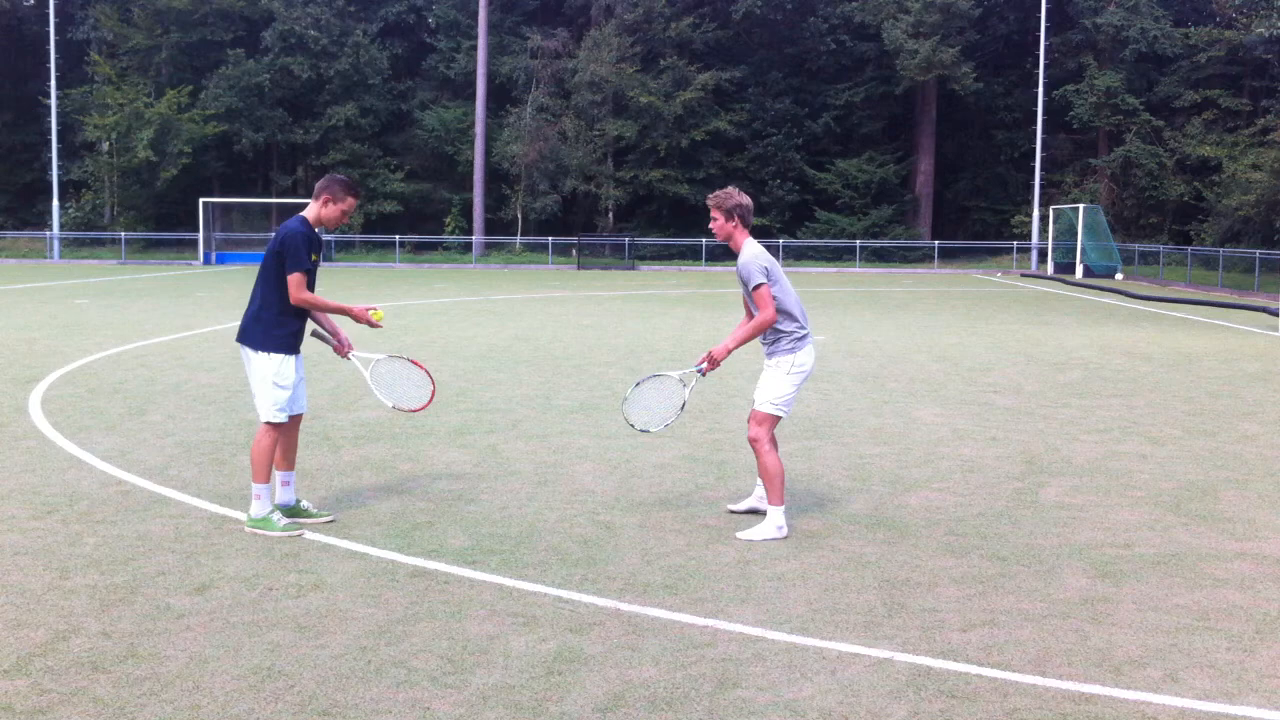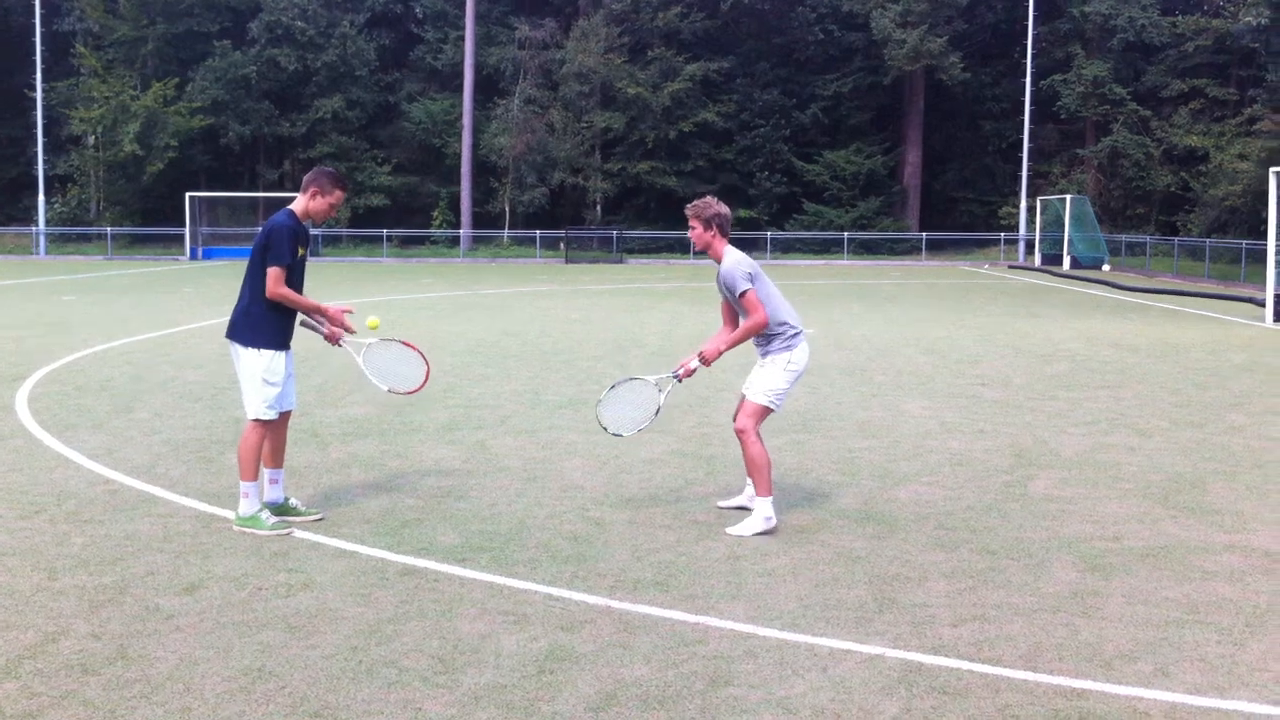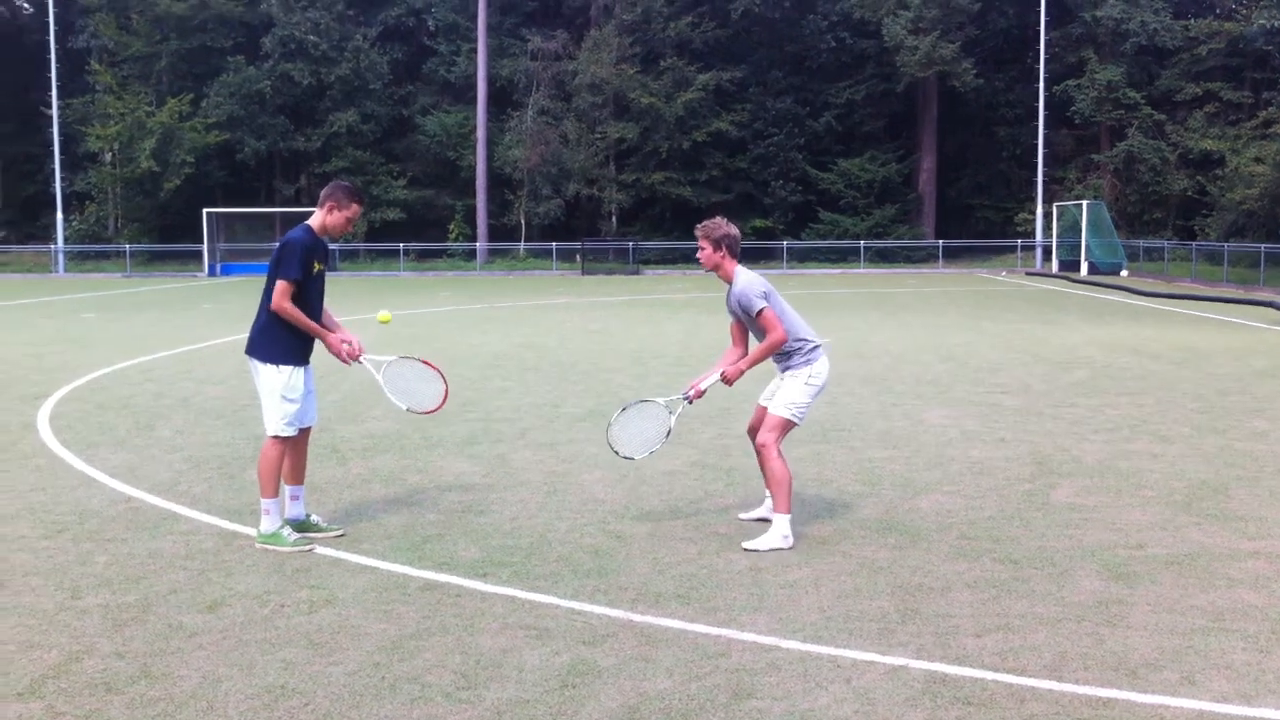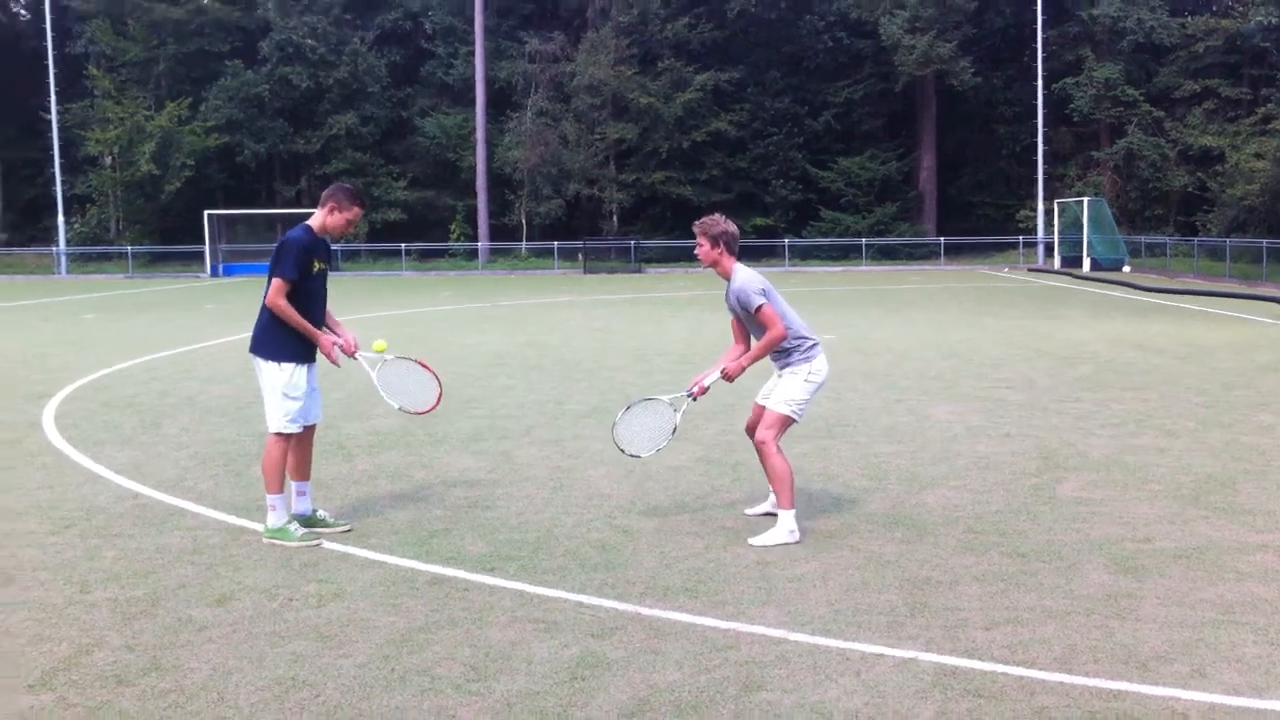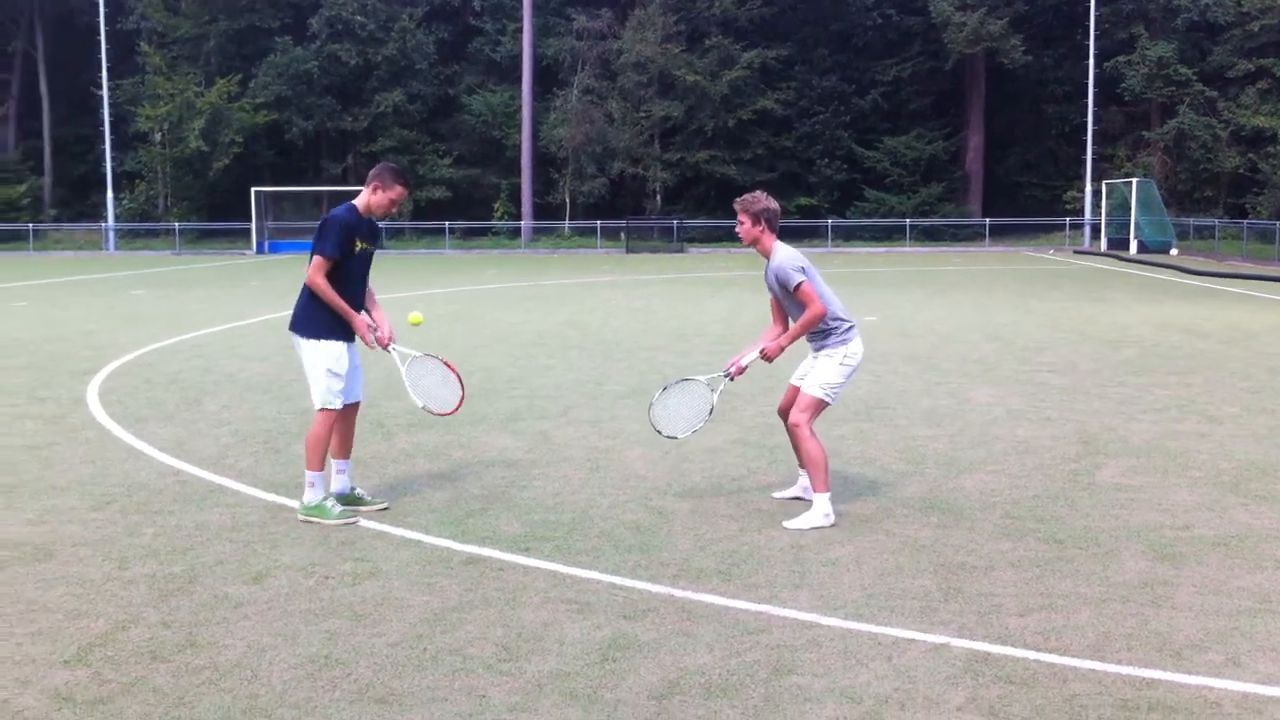
dt=0.2s
person 1, frame 1
left shoulder: (311, 238)
right shoulder: (295, 234)
right elbow: (298, 297)
left wrist: (335, 333)
right wrist: (350, 312)
left hip: (285, 344)
right hip: (267, 342)
left knee: (292, 418)
right knee: (273, 422)
left ankle: (286, 500)
right ankle: (259, 511)
person 1, frame 2
left shoulder: (299, 230)
right shoulder: (282, 227)
right elbow: (275, 290)
left wrist: (324, 320)
right wrist: (325, 312)
left hip: (275, 339)
right hip: (256, 338)
left knee: (281, 416)
right knee: (261, 418)
left ankle: (274, 498)
right ankle: (247, 510)
person 1, frame 3
left shoulder: (320, 247)
right shoulder: (297, 242)
right elbow: (280, 303)
left wrist: (342, 334)
right wrist: (324, 336)
left hip: (297, 356)
right hip: (276, 355)
left knee: (300, 432)
right knee: (279, 435)
left ankle: (296, 515)
right ankle: (269, 527)
person 1, frame 4
left shoulder: (323, 247)
right shoulder: (296, 242)
right elbow: (275, 300)
left wrist: (342, 333)
right wrist: (318, 337)
left hip: (301, 354)
right hip: (279, 353)
left knee: (306, 429)
right knee: (283, 432)
left ankle: (303, 511)
right ankle: (276, 522)
person 1, frame 5
left shoulder: (371, 231)
right shoulder: (340, 221)
right elbow: (314, 277)
left wrist: (381, 322)
right wrist: (353, 316)
left hip: (341, 332)
right hip: (318, 329)
left knee: (350, 405)
right knee: (329, 409)
left ankle: (341, 487)
right ankle: (313, 499)
person 2, frame 1
left shoulder: (749, 260)
right shoulder: (749, 257)
left elbow: (768, 316)
right elbow: (752, 318)
left wrist: (728, 347)
right wrist: (719, 351)
left hip: (789, 355)
right hip: (783, 354)
left knee: (758, 435)
right knee: (759, 427)
left ankle: (776, 521)
right ankle: (763, 495)
person 2, frame 2
left shoulder: (732, 267)
right shoulder: (724, 270)
left elbow: (759, 319)
right elbow: (730, 327)
left wrist: (719, 349)
right wrist: (695, 359)
left hip: (786, 351)
right hip: (774, 352)
left knee: (745, 426)
right knee: (743, 420)
left ankle: (764, 511)
right ankle: (753, 492)
person 2, frame 3
left shoulder: (746, 286)
right shoulder: (733, 292)
left elbow: (778, 335)
right elbow: (738, 348)
left wrist: (741, 368)
right wrist: (705, 379)
left hip: (806, 366)
right hip: (793, 368)
left knee: (767, 442)
right knee: (757, 431)
left ankle: (782, 530)
right ankle: (773, 503)
person 2, frame 4
left shoulder: (744, 283)
right shoulder: (732, 289)
left elbow: (778, 331)
right elbow: (741, 345)
left wrist: (742, 365)
right wrist: (708, 376)
left hip: (804, 364)
right hip: (789, 365)
left knee: (766, 438)
right knee: (754, 429)
left ankle: (787, 525)
right ankle: (780, 499)
person 2, frame 5
left shoulder: (783, 261)
right shoulder: (771, 267)
left elbow: (817, 309)
right elbow: (780, 325)
left wrist: (781, 345)
right wrist: (746, 356)
left hip: (839, 347)
right hip: (823, 348)
left knee: (799, 420)
right knee: (786, 411)
left ankle: (822, 508)
right ankle: (807, 482)
